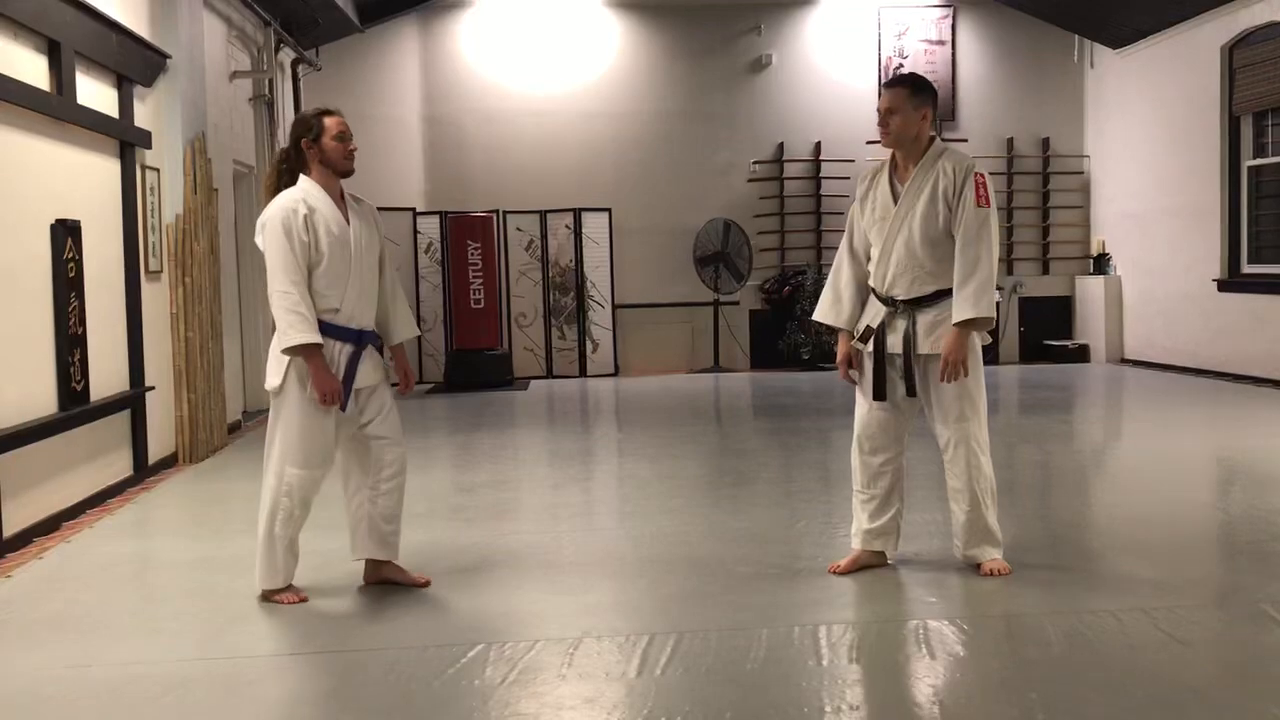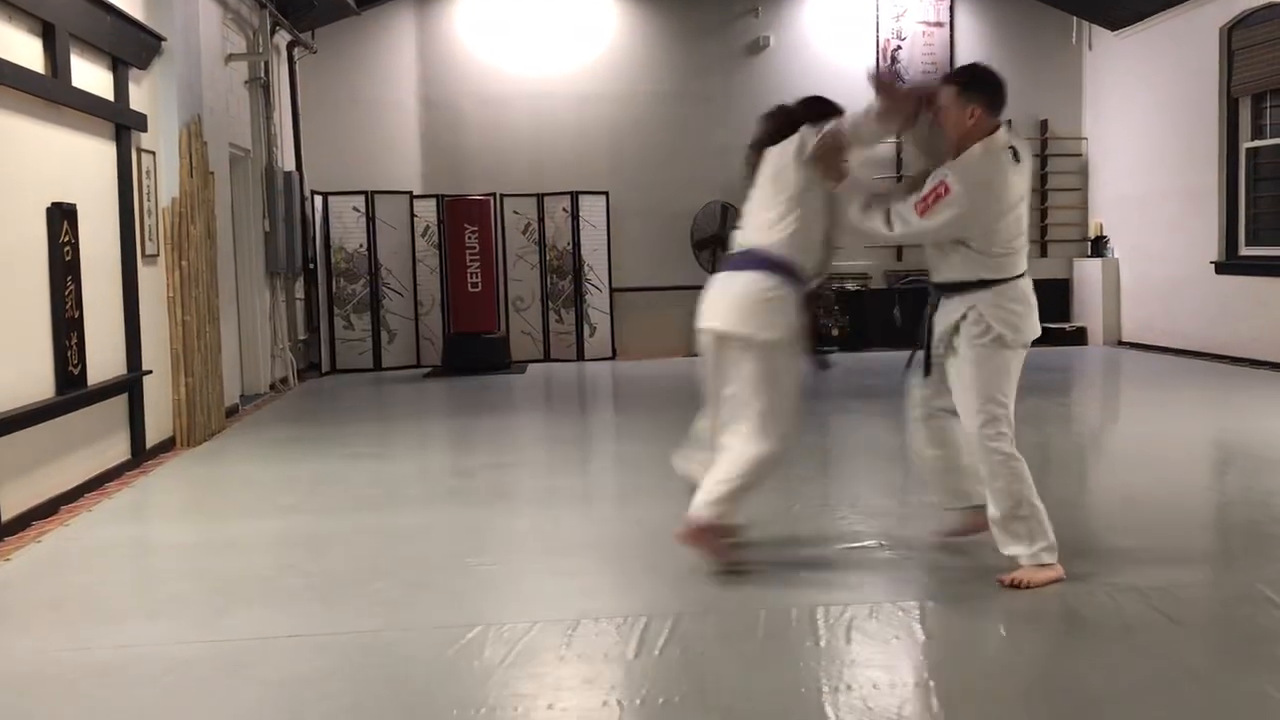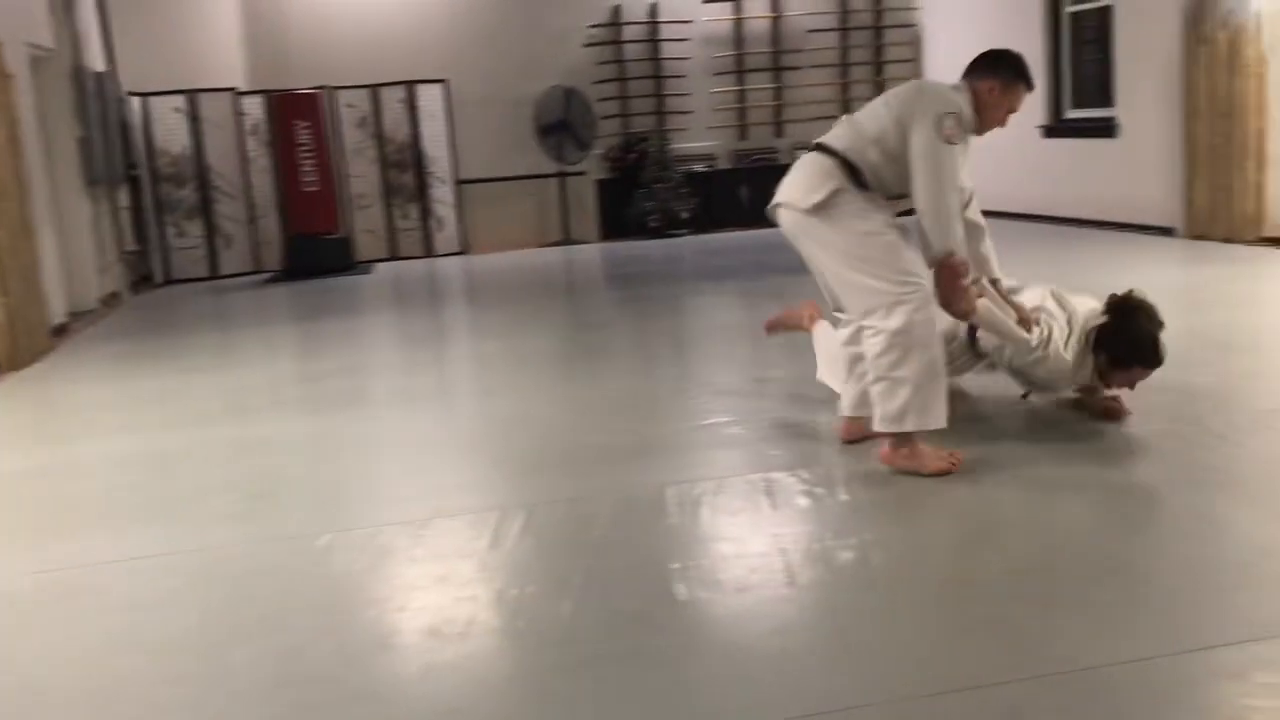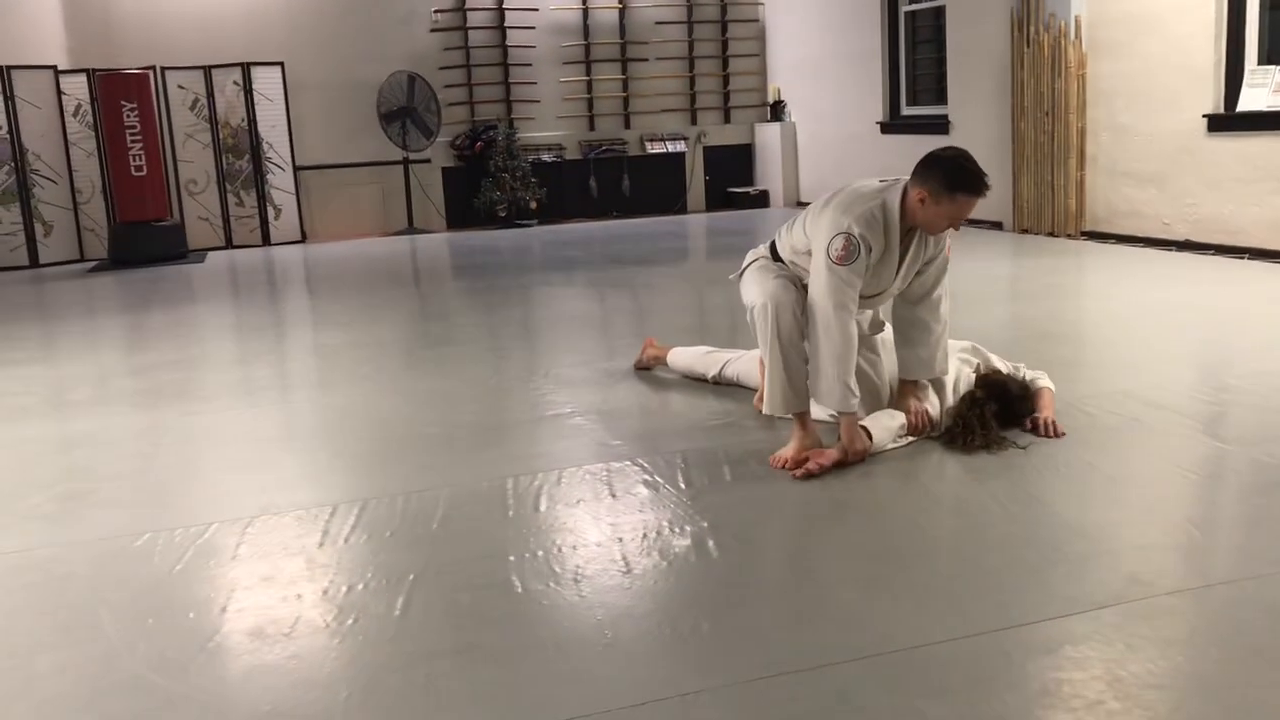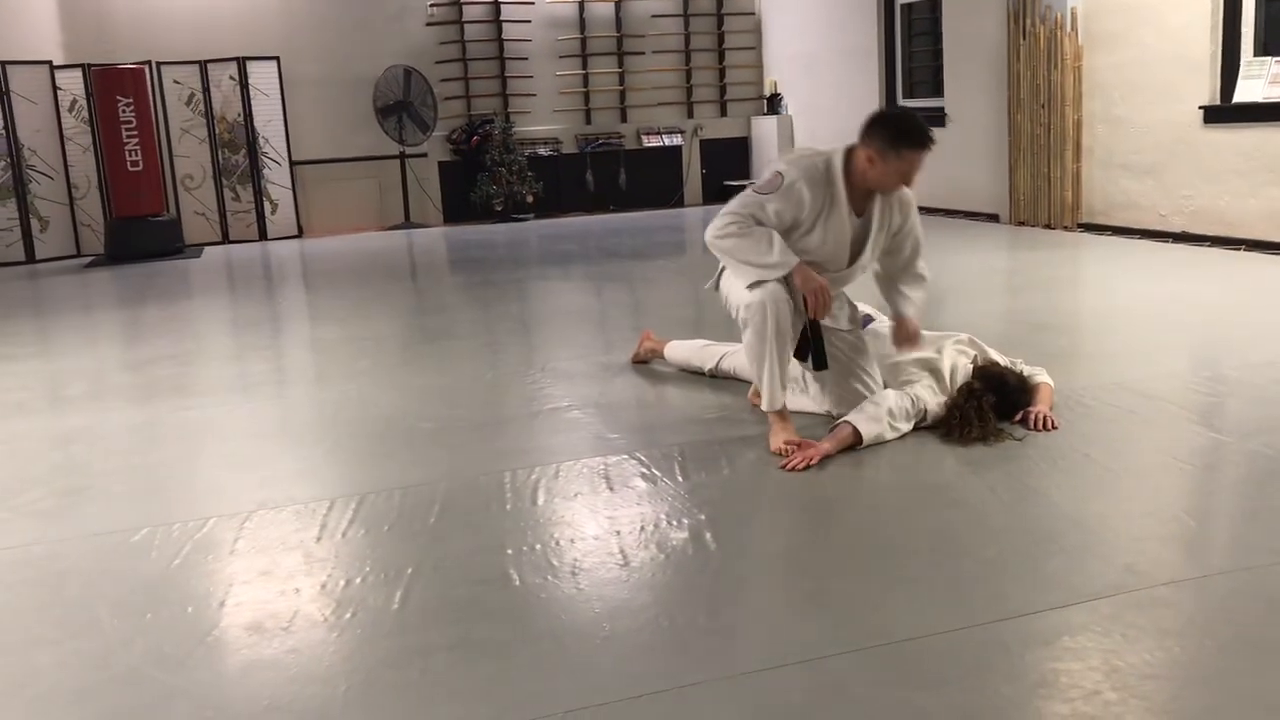
dt=1s
person 1, frame 1
left shoulder: (363, 212)
right shoulder: (289, 210)
left elbow: (384, 285)
right elbow: (287, 295)
left wrist: (398, 350)
right wrist: (317, 365)
left hip: (361, 357)
right hip: (312, 357)
left knee: (384, 459)
right knee: (296, 472)
left ankle: (379, 561)
right ankle: (274, 579)
person 1, frame 2
left shoulder: (794, 169)
right shoulder: (793, 152)
left hip: (727, 296)
right hip: (761, 299)
left knee: (728, 414)
right knee: (762, 429)
right ankle: (705, 521)
person 1, frame 3
left shoulder: (1112, 326)
right shoulder: (1057, 353)
left elbow: (1091, 387)
left wrist: (1099, 397)
right hip: (961, 319)
right ankle: (812, 317)
person 1, frame 4
left shoulder: (977, 359)
right shoulder: (936, 410)
left elbow: (1035, 379)
right elbow: (884, 427)
left wrist: (1043, 410)
right knee: (748, 368)
left ankle: (692, 356)
right ankle: (660, 354)
person 1, frame 5
left shoulder: (972, 350)
right shoulder: (933, 397)
left elbow: (1034, 374)
right elbow: (883, 412)
left wrist: (1040, 404)
right wrist: (827, 446)
right hip: (822, 368)
right knee: (734, 362)
right ankle: (655, 347)
person 2, frame 1
left shoulder: (960, 173)
right shoulder: (872, 182)
left elbow: (975, 256)
right elbow: (853, 258)
left wrist: (961, 330)
right wrist: (845, 332)
left hip: (940, 324)
right hip: (882, 325)
left knee: (962, 439)
right knee: (873, 438)
left ankle: (983, 547)
right ankle: (872, 543)
person 2, frame 2
left shoulder: (968, 180)
right shoulder: (1009, 148)
left elbow: (898, 225)
right elbow: (925, 107)
left wrist: (853, 205)
right wrist: (879, 117)
left hip: (983, 315)
right hip: (980, 307)
left knee: (985, 432)
right knee: (931, 408)
left ankle: (1039, 556)
right ankle: (976, 508)
person 2, frame 3
left shoulder: (935, 108)
right shoulder: (945, 105)
left elbow: (963, 212)
right elbow: (934, 195)
left wrist: (998, 291)
right wrist: (950, 265)
left hip: (808, 193)
right hip: (824, 195)
left knee: (870, 305)
right knee: (903, 299)
left ankle: (861, 416)
right ankle: (902, 440)
person 2, frame 4
left shoulder: (933, 226)
right shoulder: (852, 222)
left elbow: (922, 304)
right elbow: (833, 322)
left wrist: (910, 388)
right wrist: (848, 419)
left hip: (849, 297)
right hip: (782, 276)
right knee: (775, 301)
left ankle: (783, 365)
right ankle: (803, 430)
person 2, frame 5
left shoulder: (898, 201)
right shoulder: (801, 177)
left elbow: (904, 266)
right elbow: (723, 229)
left wrist: (905, 311)
right wrist: (795, 267)
left hip: (821, 293)
right hip: (767, 274)
right knee: (767, 302)
right ankle: (777, 416)
